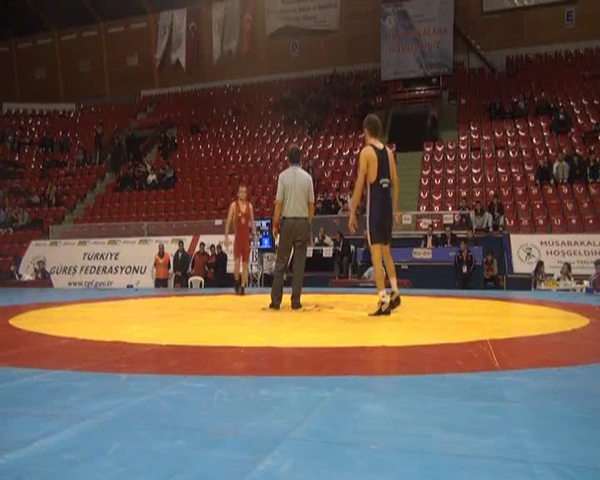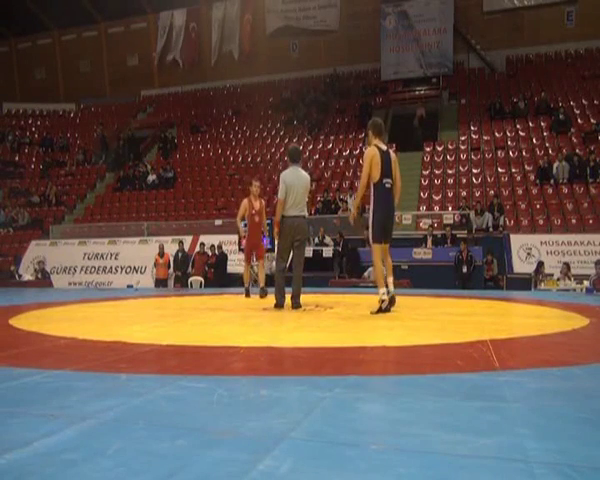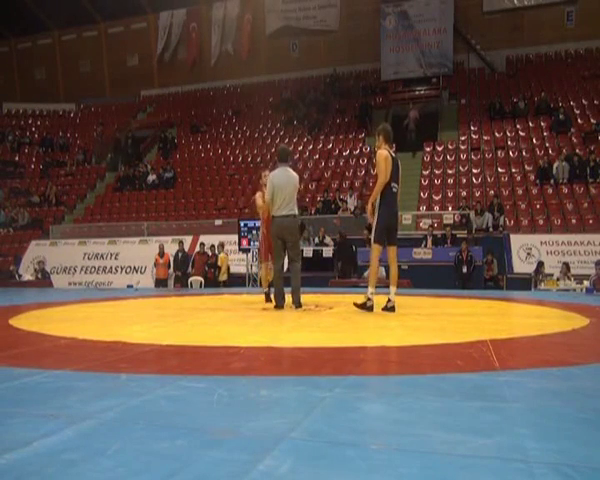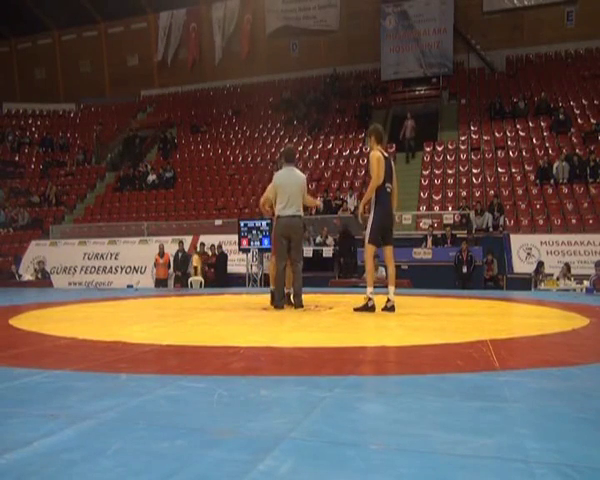
dt=0.7s
person 1, frame 1
left shoulder: (366, 151)
right shoulder: (388, 151)
left elbow: (360, 184)
right elbow: (395, 182)
left wrist: (352, 212)
left hip: (374, 209)
right hip: (388, 208)
left knee: (377, 256)
right knee: (386, 253)
left ankle: (383, 302)
right ankle: (394, 293)
person 1, frame 2
left shoulder: (370, 151)
right shoulder: (391, 154)
left elbow: (364, 181)
right elbow: (398, 183)
left wrist: (355, 207)
left hip: (377, 207)
right hip: (390, 207)
left knee: (376, 254)
right knee: (385, 252)
left ankle: (383, 299)
right ankle: (390, 291)
person 1, frame 3
left shoulder: (382, 153)
right shoulder: (396, 159)
left elbow: (382, 180)
left wrist: (370, 202)
left hip: (383, 208)
right hip: (394, 210)
left knee: (374, 255)
right knee: (392, 257)
left ankle: (370, 299)
right ankle: (391, 301)
person 1, frame 4
left shoulder: (374, 154)
right shoulder: (389, 158)
left elbow: (375, 181)
left wrist: (363, 203)
left hip: (378, 208)
right hip: (388, 209)
left knee: (369, 254)
right knee: (389, 257)
left ankle: (370, 300)
right ankle: (390, 300)
person 2, frame 1
left shoulder: (283, 176)
right shoulder: (307, 177)
left elbow: (279, 202)
right elbow: (311, 204)
left wrist: (275, 224)
right wrist: (309, 225)
left hip: (287, 222)
right hip: (303, 222)
left knee: (281, 262)
right knee: (299, 264)
left ankle: (276, 300)
right ankle: (296, 300)
person 2, frame 2
left shoulder: (285, 175)
right shoulder: (306, 177)
left elbow: (281, 201)
left wrist: (276, 223)
left hip: (287, 221)
right hip: (301, 221)
left knee: (281, 262)
right knee: (298, 263)
left ankle: (280, 299)
right ankle: (295, 300)
person 2, frame 3
left shoulder: (272, 176)
right shoulder: (295, 176)
left elbow: (268, 201)
left hip: (277, 221)
right hip: (292, 220)
left knee: (277, 262)
right knee: (295, 260)
left ankle: (279, 301)
right ankle: (296, 298)
person 2, frame 4
left shoulder: (278, 176)
right shoulder: (302, 177)
left elbow: (272, 199)
right wrist: (316, 202)
left hip: (281, 220)
right hip: (296, 220)
left knee: (281, 261)
right knee: (297, 262)
left ankle: (279, 300)
right ankle: (297, 299)
person 3, frame 1
left shoulder: (249, 205)
right shoulder: (233, 205)
left elbow: (252, 221)
right elbow: (228, 222)
left wrist: (254, 232)
right wrist: (226, 237)
left hip: (246, 237)
right hip: (237, 237)
left knee: (245, 263)
right knee: (237, 262)
left ankle: (243, 287)
right ankle: (237, 282)
person 3, frame 2
left shoulder: (262, 202)
right shoulder: (246, 202)
right elbow: (238, 218)
left wrist: (266, 234)
right wrist: (241, 230)
left hip: (259, 237)
right hip: (249, 237)
left knee: (261, 263)
right knee: (247, 264)
left ankle: (262, 288)
right ankle: (246, 288)
person 3, frame 3
right shoulder: (259, 194)
right elbow: (260, 206)
right hip: (265, 231)
right knee: (265, 263)
left ankle: (268, 285)
right ankle: (266, 293)
person 3, frame 4
left shoulder: (294, 187)
right shoulder: (273, 186)
left elbow: (305, 199)
right elbow: (262, 202)
left wrist: (315, 202)
right wrist: (265, 207)
left hip: (292, 224)
right hip: (279, 224)
left knee: (290, 260)
right knee: (275, 258)
left ankle: (287, 294)
right ankle: (273, 291)
